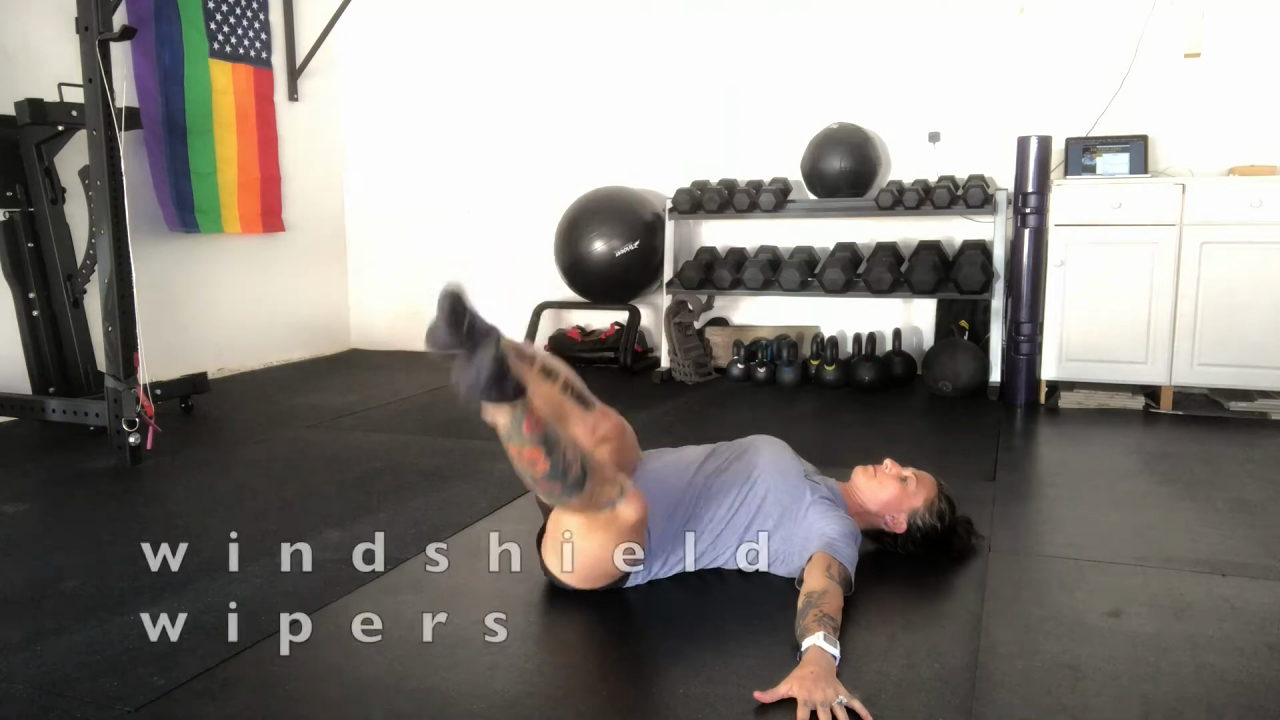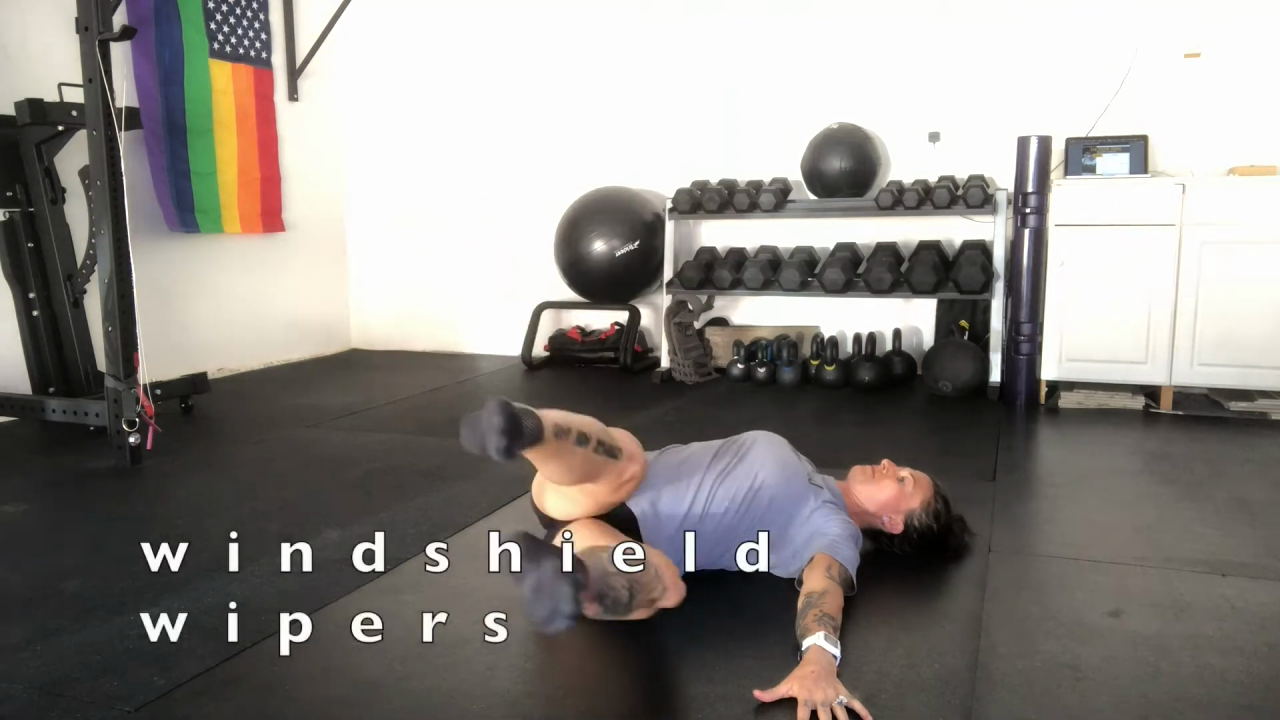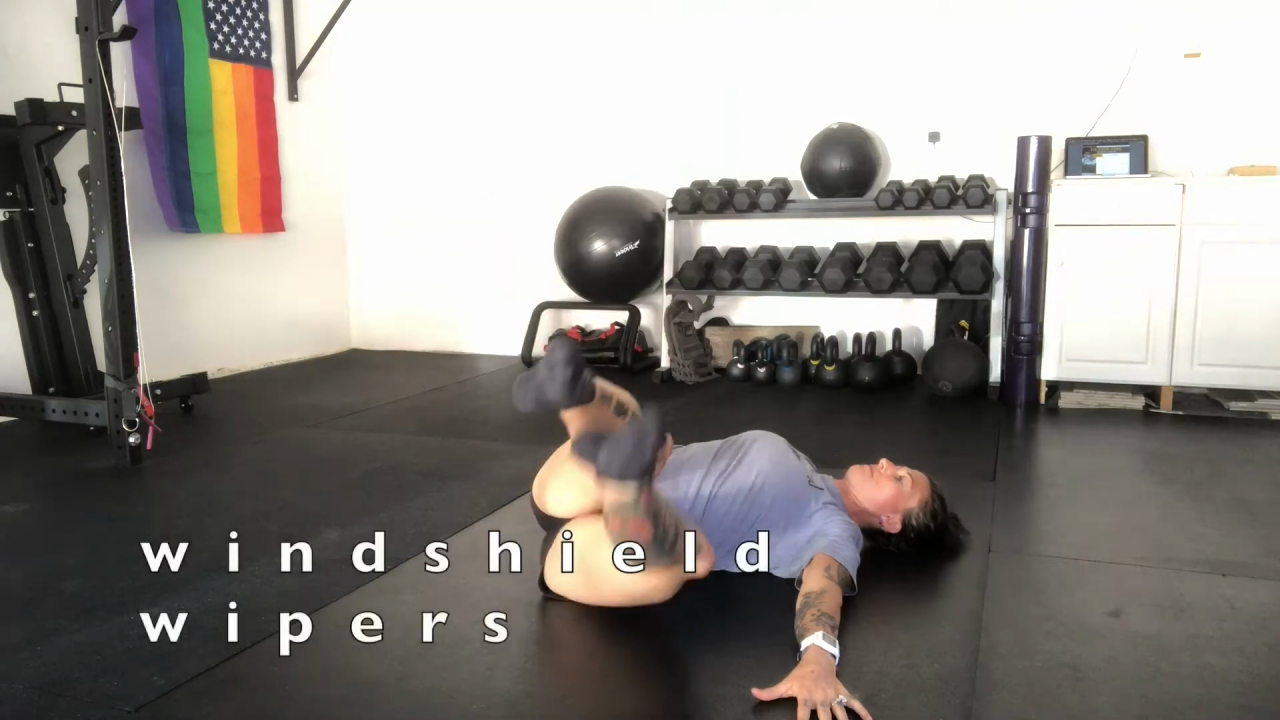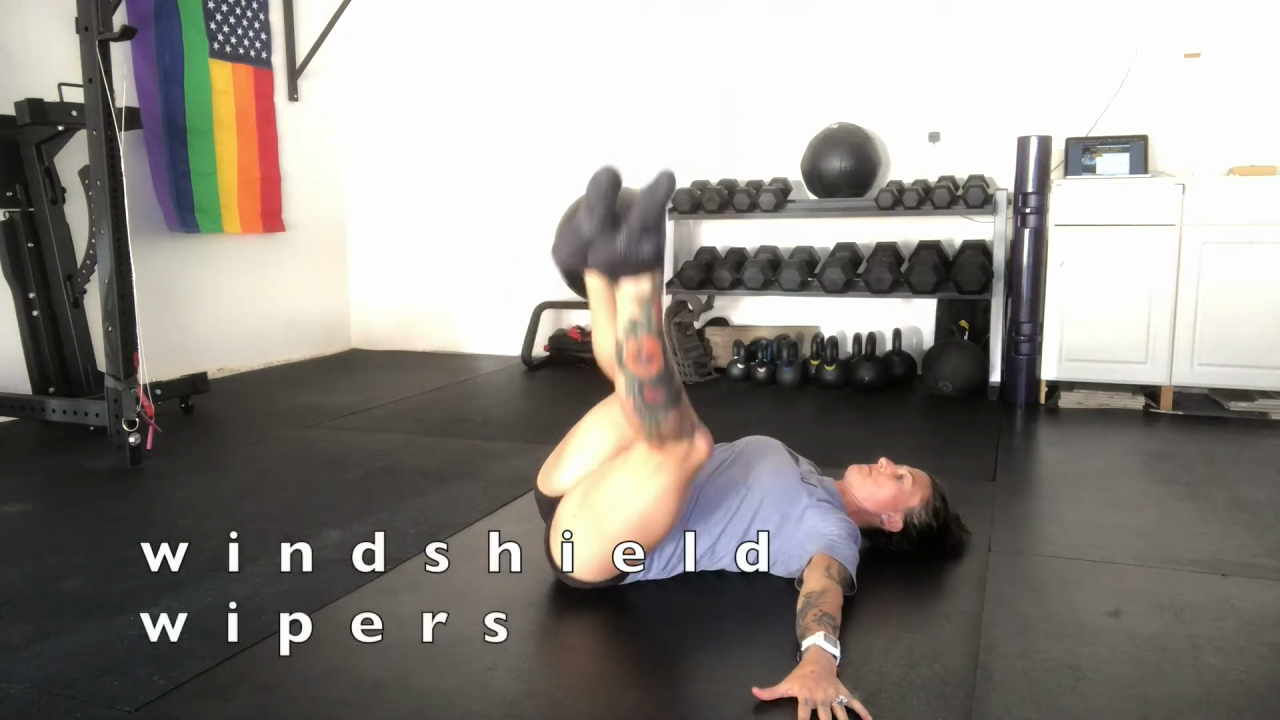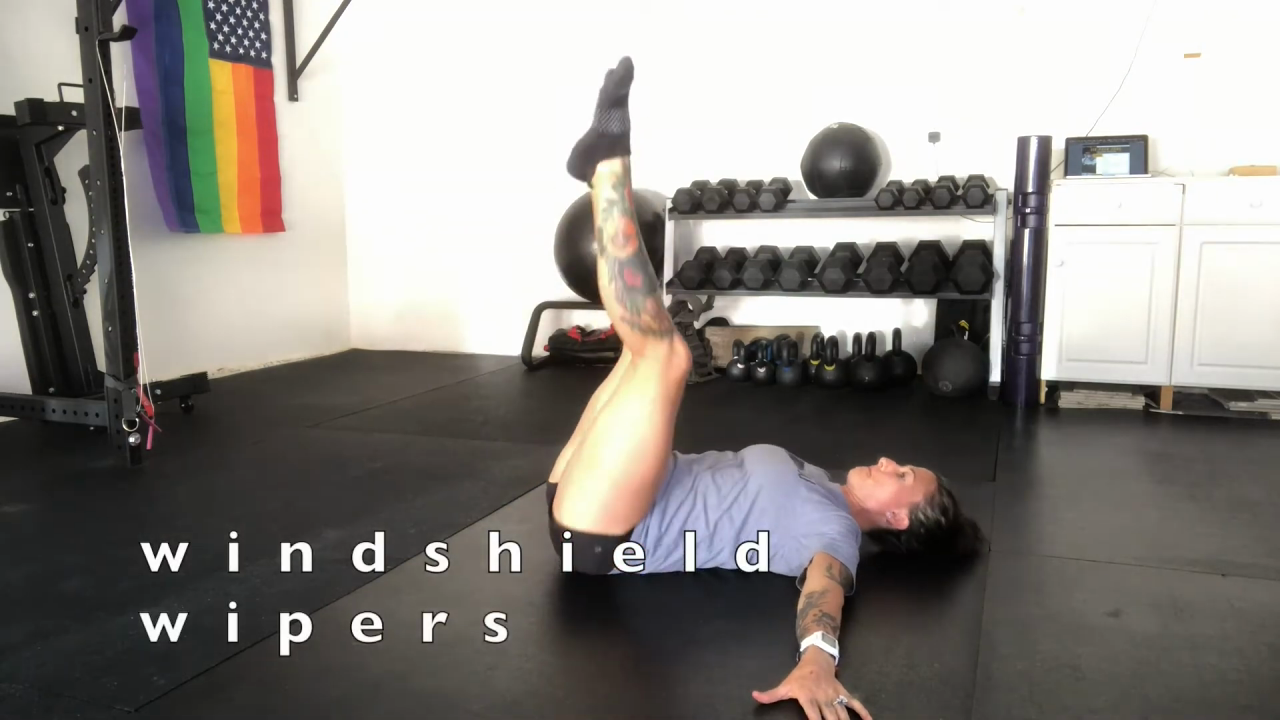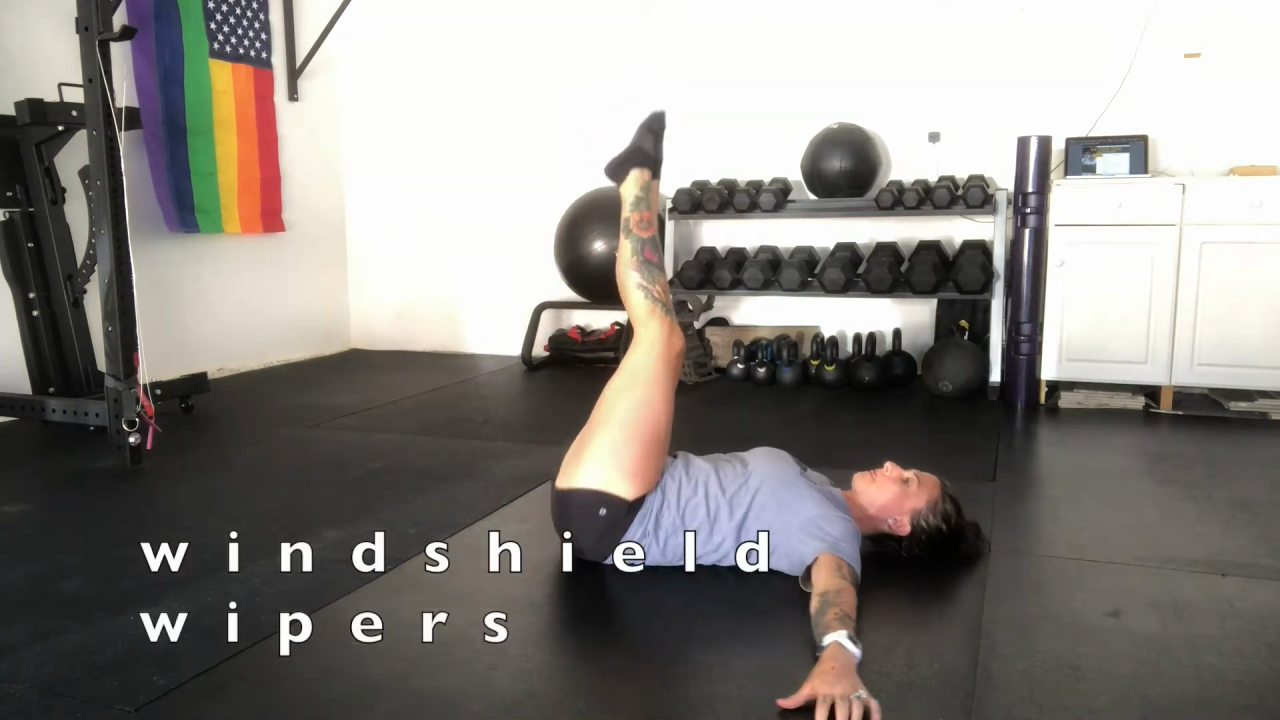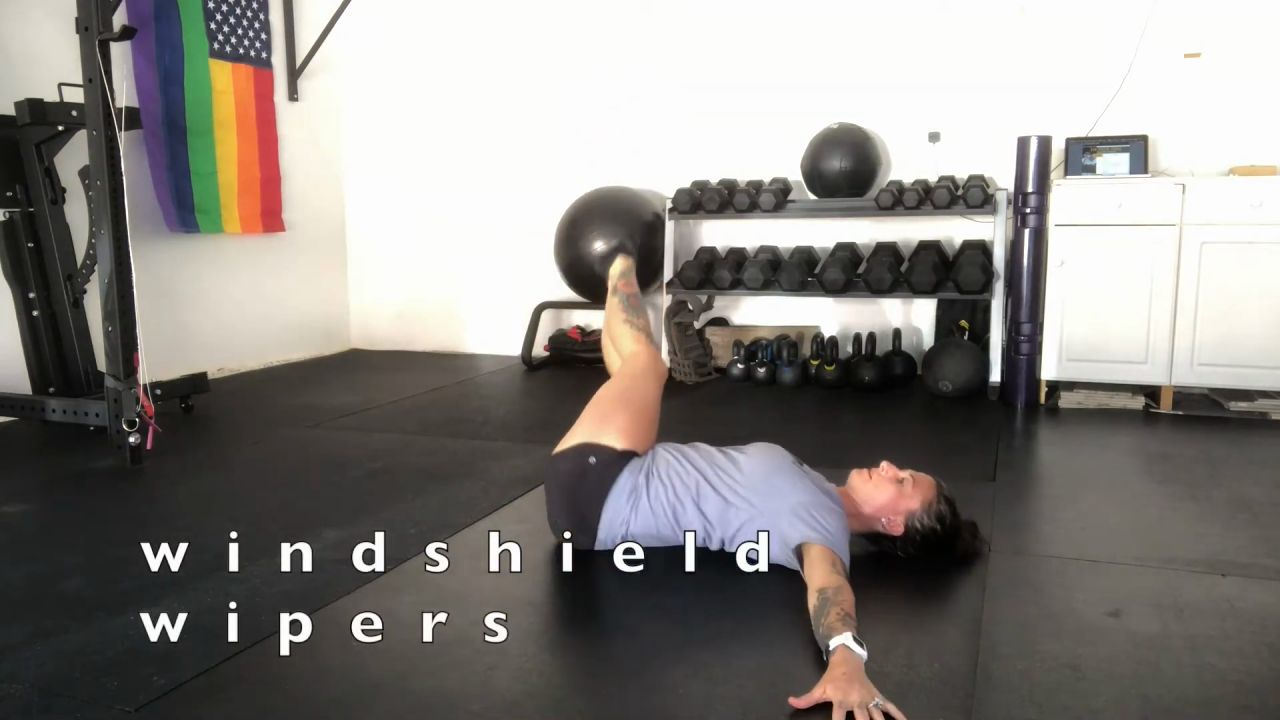
dt=0.4s
person 1, frame 1
left shoulder: (835, 532)
right shoulder: (807, 478)
left elbow: (821, 596)
left wrist: (818, 658)
left knee: (626, 508)
right knee: (601, 428)
left ankle: (500, 397)
right ankle: (481, 345)
person 1, frame 2
left shoulder: (836, 532)
right shoulder: (797, 470)
left elbow: (822, 594)
left wrist: (817, 662)
left hip: (624, 532)
left knee: (659, 583)
right knee: (622, 458)
person 1, frame 3
left shoulder: (834, 533)
right shoulder: (797, 469)
left elbow: (821, 594)
left wrist: (816, 662)
left knee: (689, 548)
right knee: (644, 446)
person 1, frame 4
left shoulder: (832, 532)
right shoulder: (801, 472)
left elbow: (821, 593)
left wrist: (817, 660)
left knee: (683, 439)
left ankle: (633, 264)
person 1, frame 5
left shoulder: (835, 531)
right shoulder: (815, 482)
left elbow: (823, 591)
left wrist: (817, 660)
left hip: (596, 532)
right hip: (584, 509)
left knee: (665, 352)
right knee: (649, 347)
person 1, frame 6
left shoulder: (836, 536)
right shoulder: (821, 492)
left elbow: (833, 589)
left wrist: (838, 656)
left hip: (602, 514)
left knee: (660, 333)
person 1, frame 7
left shoulder: (825, 526)
right shoulder: (819, 494)
left elbow: (827, 582)
left wrist: (846, 656)
left hip: (592, 498)
left knee: (643, 362)
